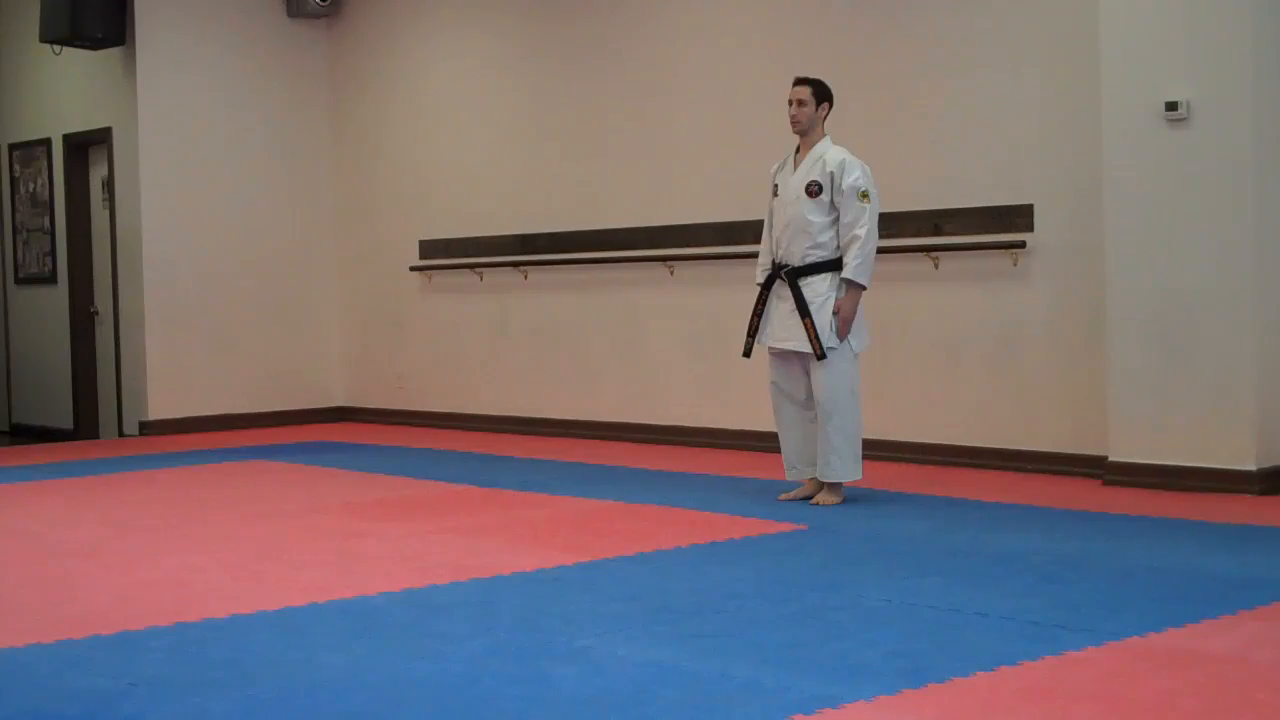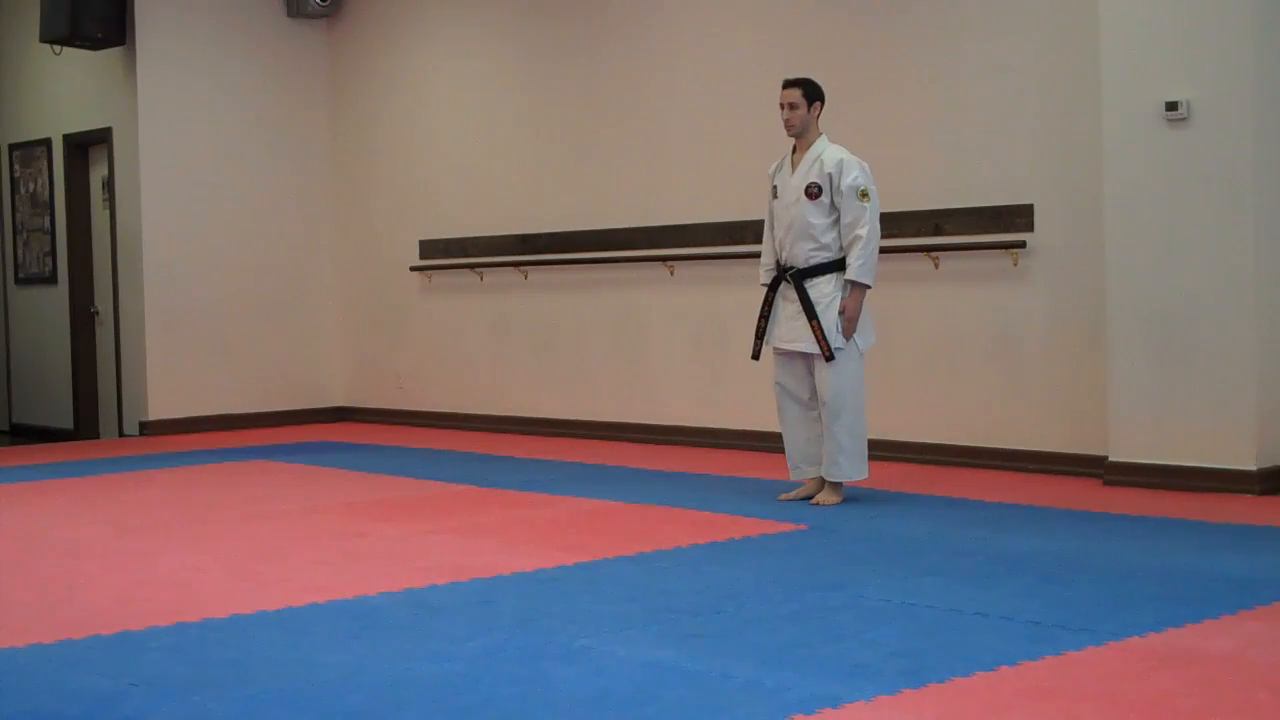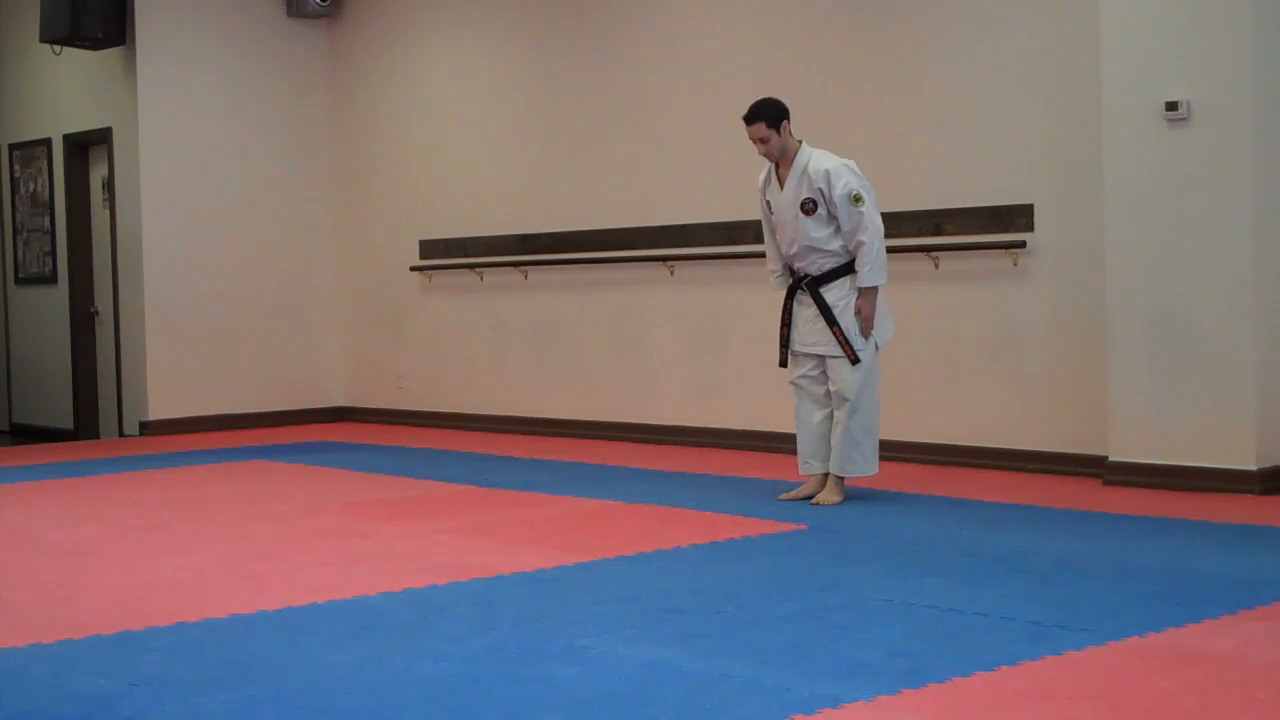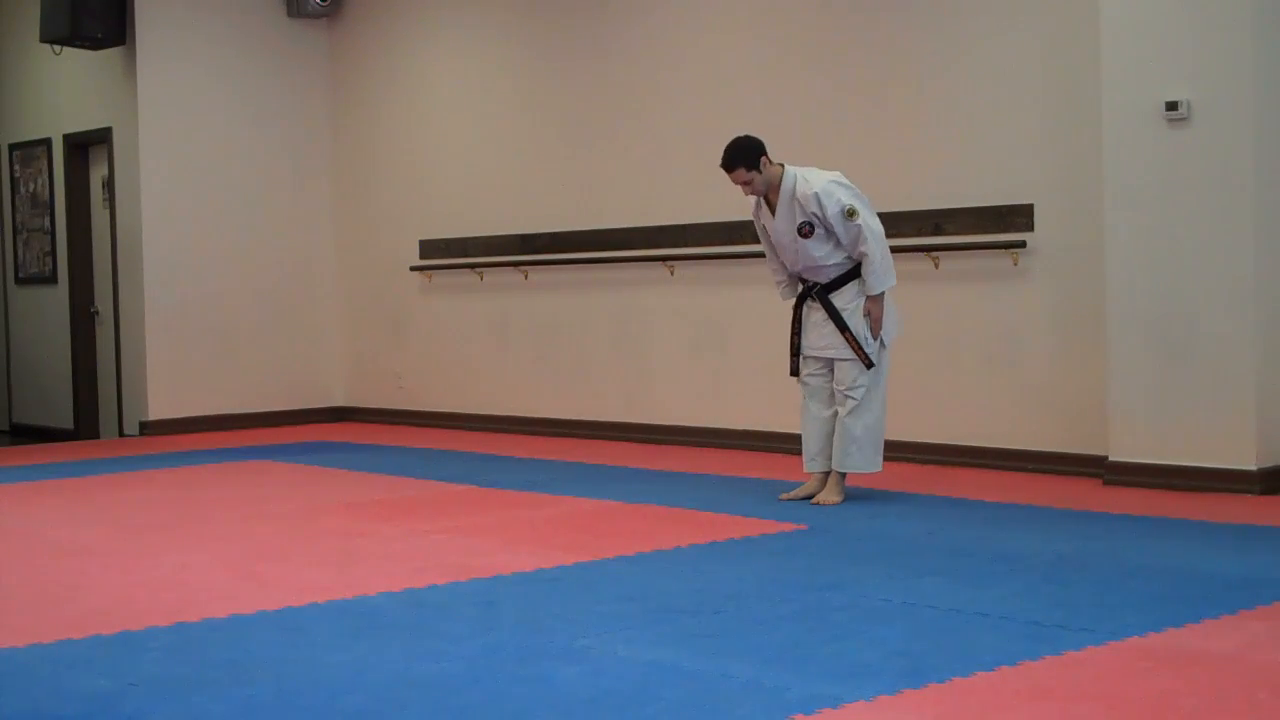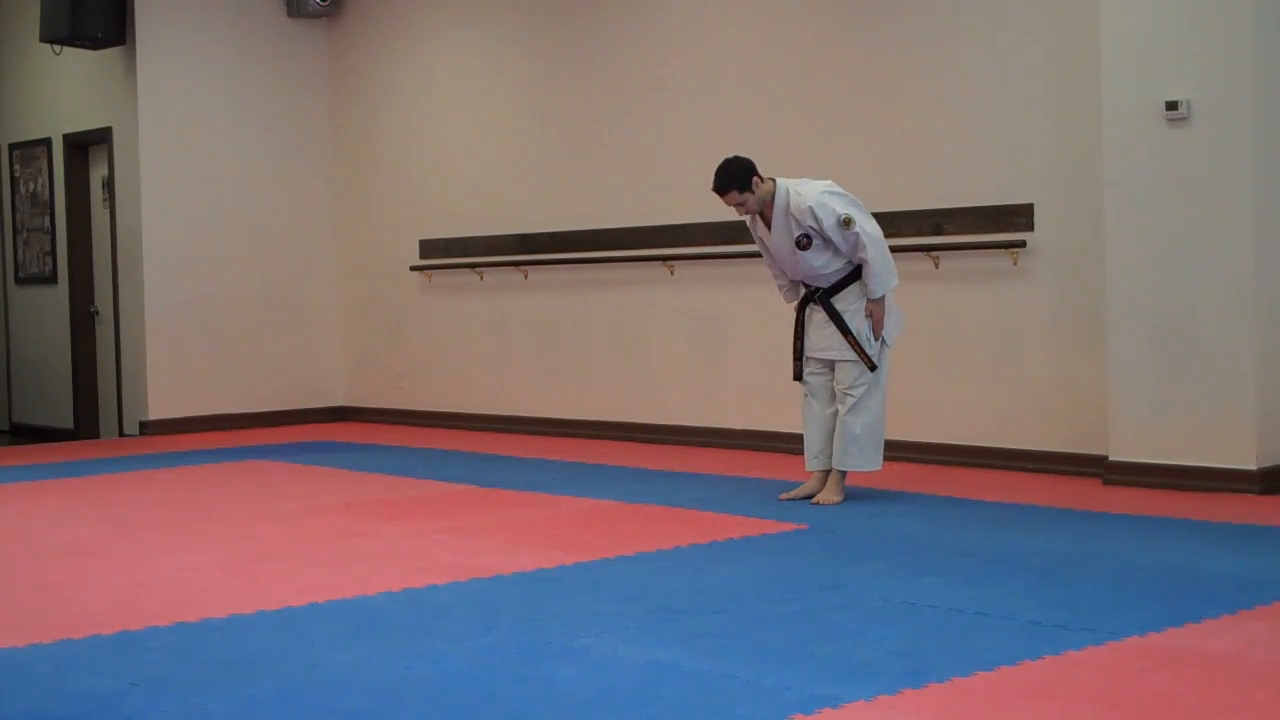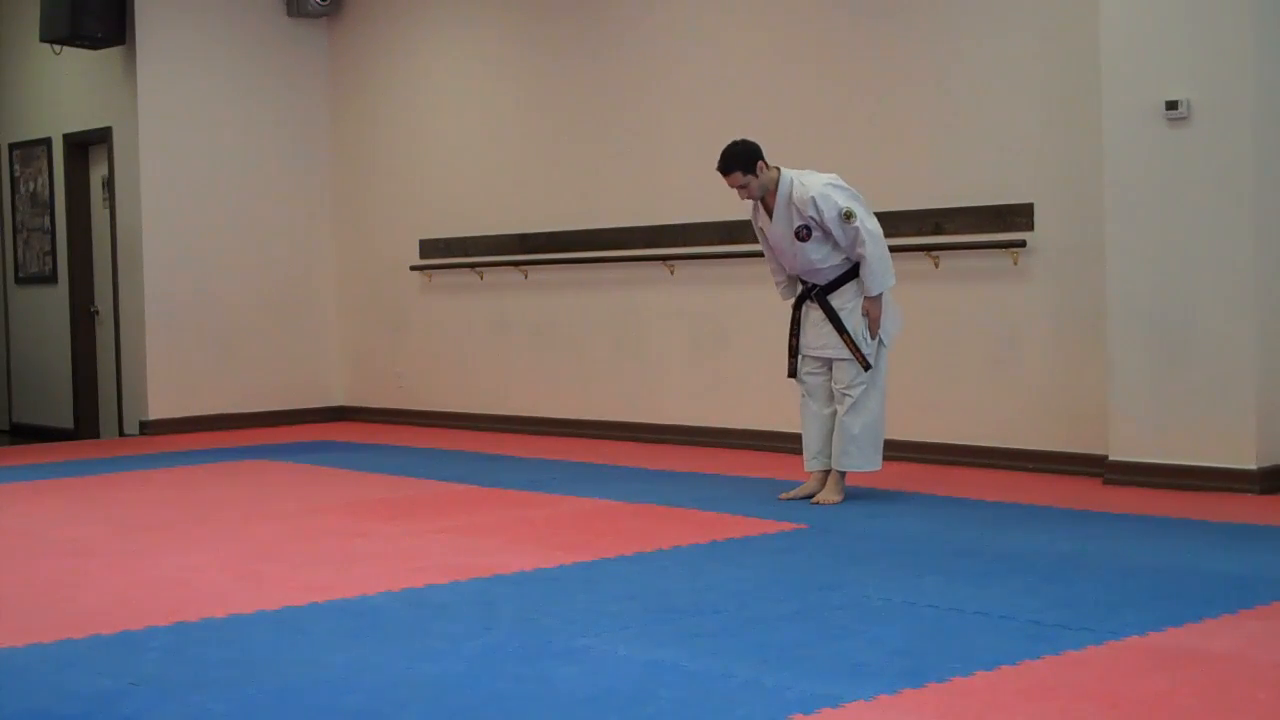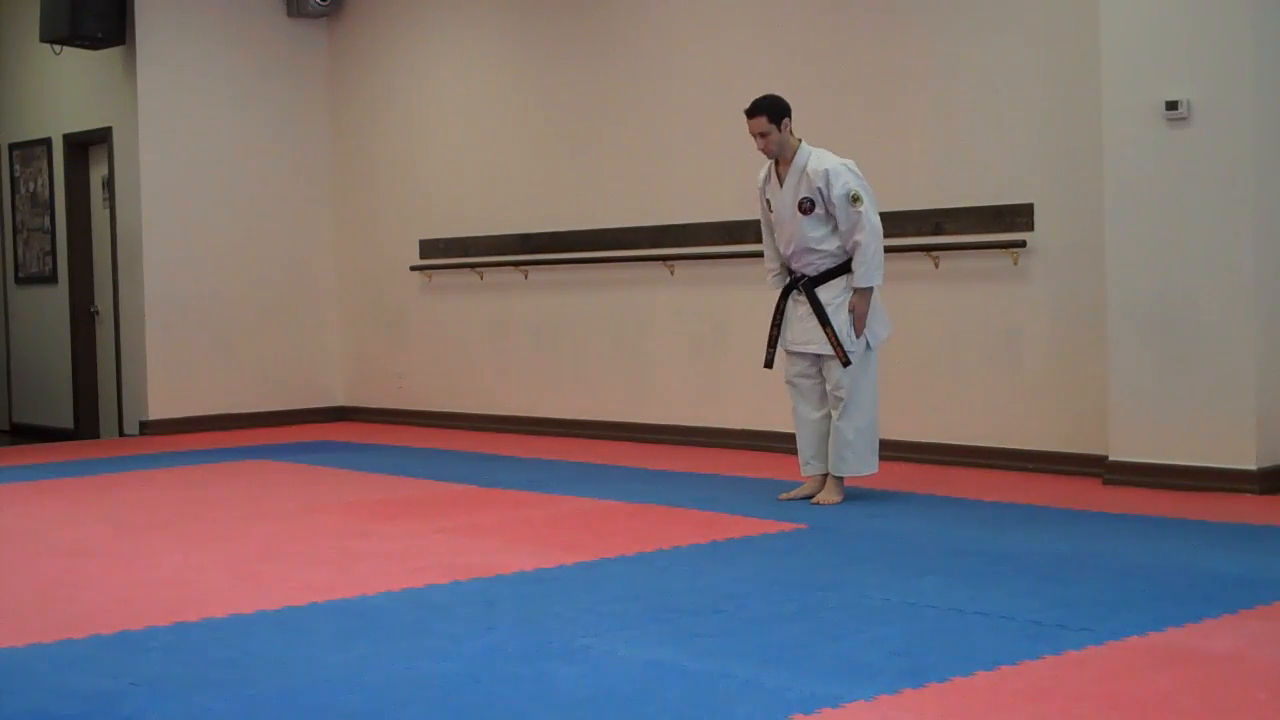
dt=0.4s
person 1, frame 1
left shoulder: (843, 165)
right shoulder: (781, 169)
left elbow: (861, 235)
left wrist: (851, 296)
right wrist: (766, 287)
left hip: (825, 294)
right hip: (784, 294)
left knee: (831, 392)
right knee: (788, 392)
left ankle: (834, 482)
right ankle: (809, 476)
person 1, frame 2
left shoulder: (841, 164)
right shoulder: (778, 170)
left elbow: (863, 233)
left wrist: (855, 295)
right wrist: (771, 287)
left hip: (829, 293)
right hip: (789, 294)
left knee: (836, 392)
right knee: (792, 392)
left ankle: (835, 480)
right ankle: (811, 476)
person 1, frame 3
left shoulder: (831, 170)
right shoulder: (766, 181)
left elbow: (868, 233)
left wrist: (868, 294)
right wrist: (786, 292)
left hip: (844, 294)
right hip: (805, 297)
left knee: (850, 388)
right knee: (808, 388)
left ankle: (838, 479)
right ankle: (816, 474)
person 1, frame 4
left shoulder: (819, 189)
right shoulder: (760, 206)
left elbow: (869, 239)
left wrist: (875, 297)
right wrist: (797, 300)
left hip: (853, 296)
right hip: (816, 301)
left knee: (854, 386)
right knee: (815, 388)
left ankle: (838, 478)
right ankle: (819, 475)
person 1, frame 5
left shoulder: (812, 201)
right shoulder: (756, 218)
left elbow: (868, 240)
left wrist: (877, 299)
right wrist: (800, 303)
left hip: (856, 296)
right hip: (818, 303)
left knee: (855, 386)
right knee: (816, 388)
left ankle: (838, 477)
right ankle: (819, 474)
person 1, frame 6
left shoulder: (815, 193)
right shoulder: (758, 208)
left elbow: (868, 238)
left wrist: (873, 297)
right wrist: (797, 301)
left hip: (854, 297)
right hip: (816, 302)
left knee: (853, 386)
right knee: (814, 388)
left ankle: (837, 477)
right ankle: (818, 474)
person 1, frame 7
left shoulder: (829, 171)
right shoulder: (766, 179)
left elbow: (866, 232)
left wrist: (863, 294)
right wrist: (782, 290)
left hip: (842, 294)
right hip: (801, 297)
left knee: (846, 389)
right knee: (804, 388)
left ankle: (837, 479)
right ankle: (816, 475)
